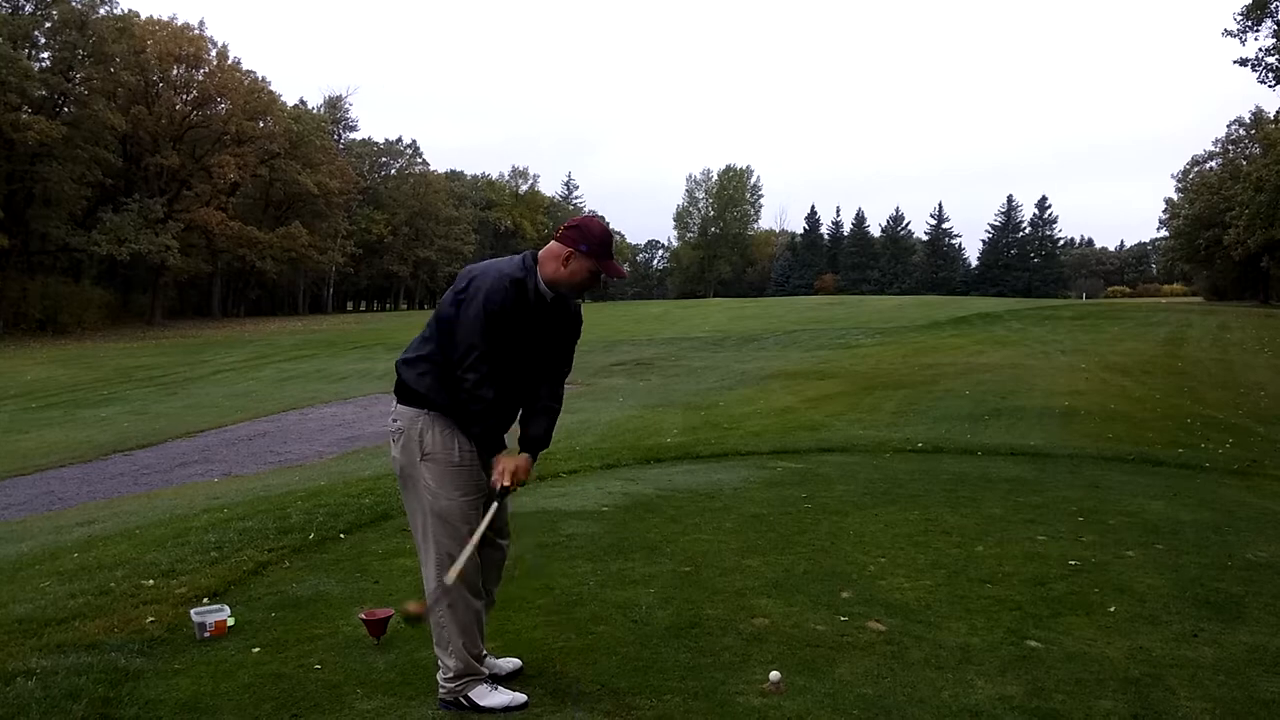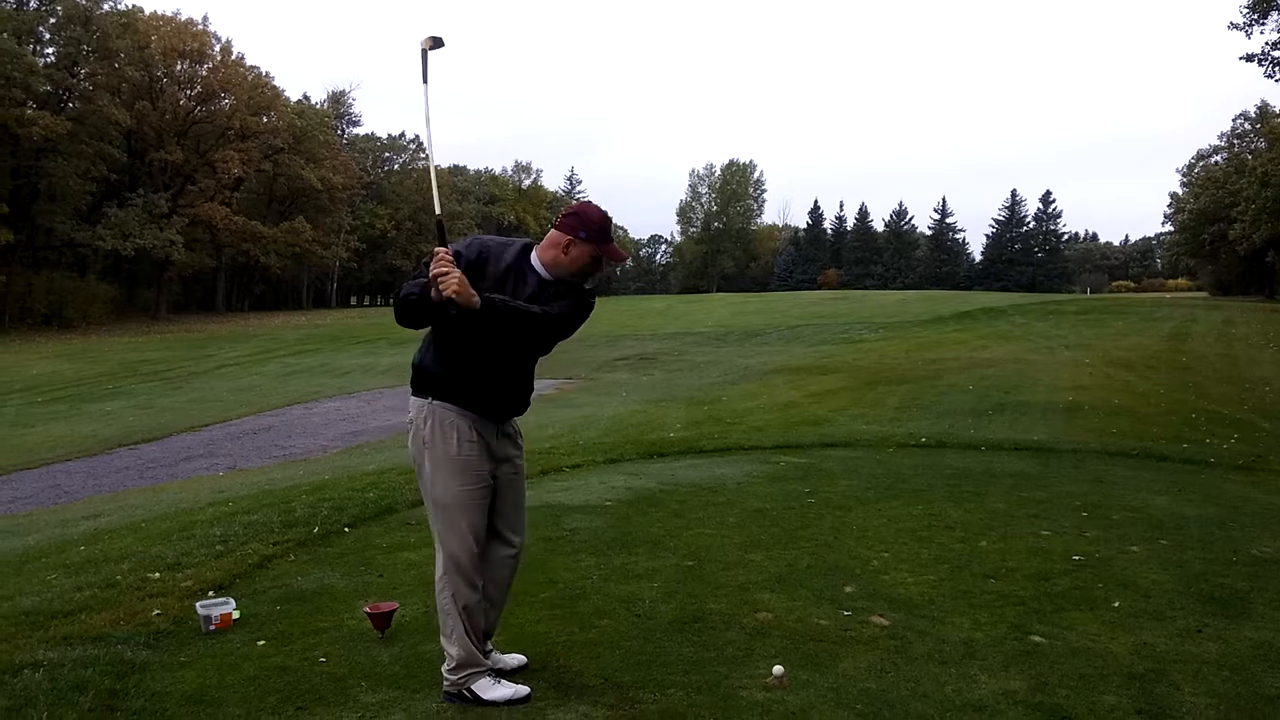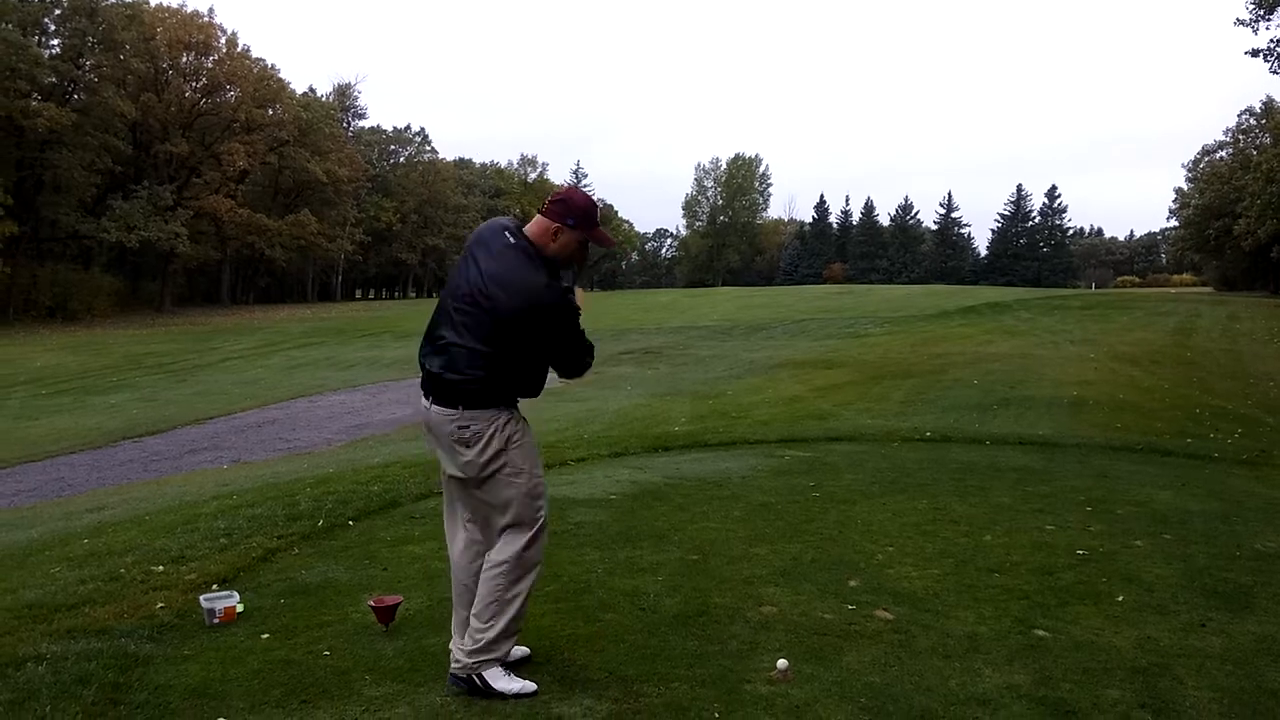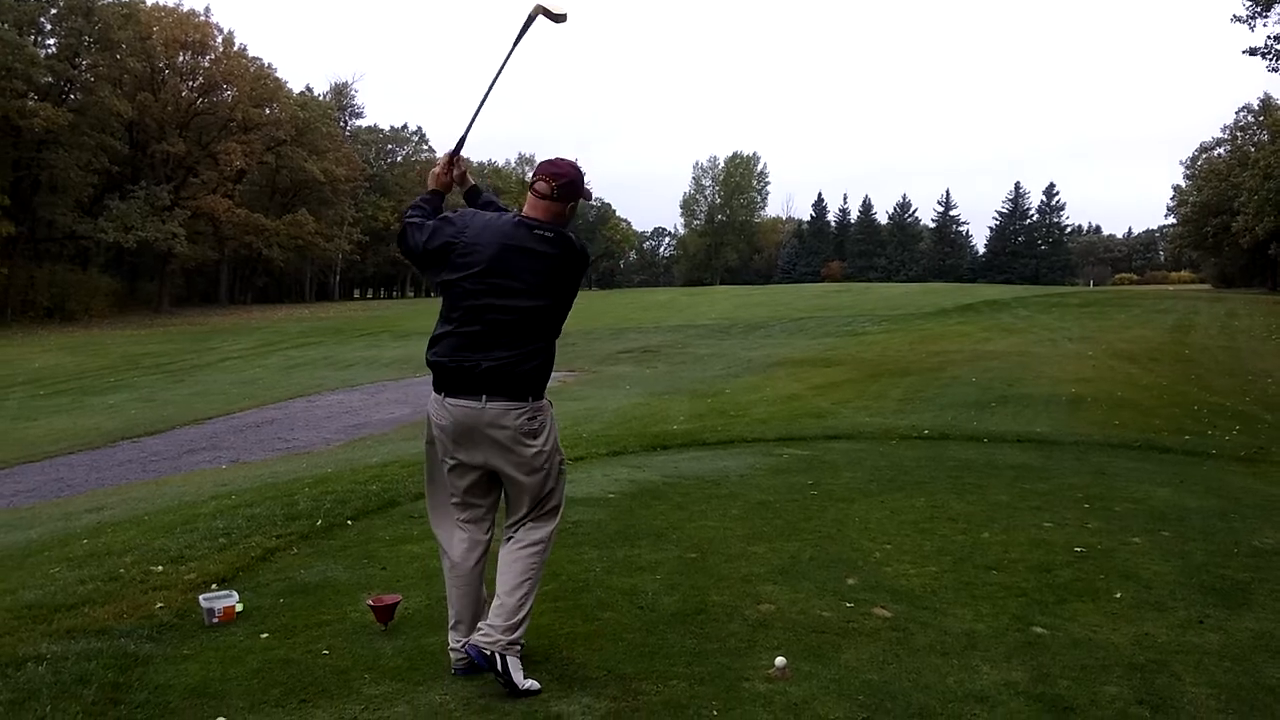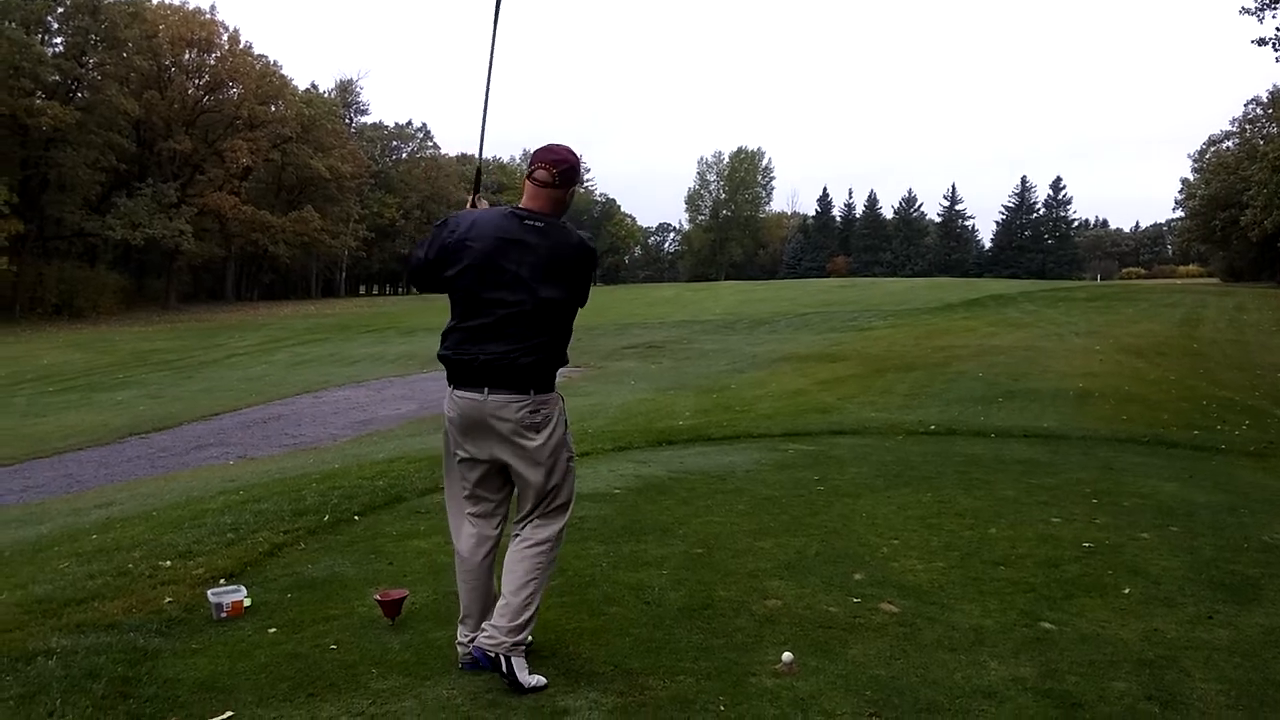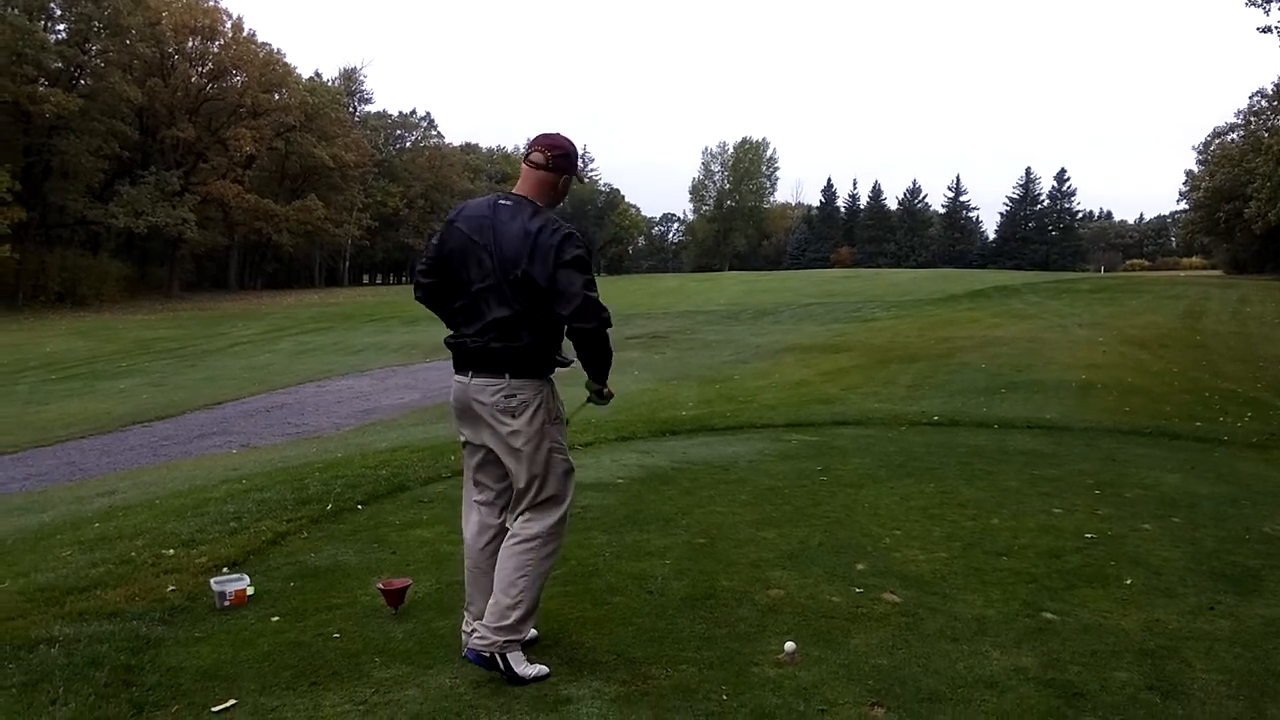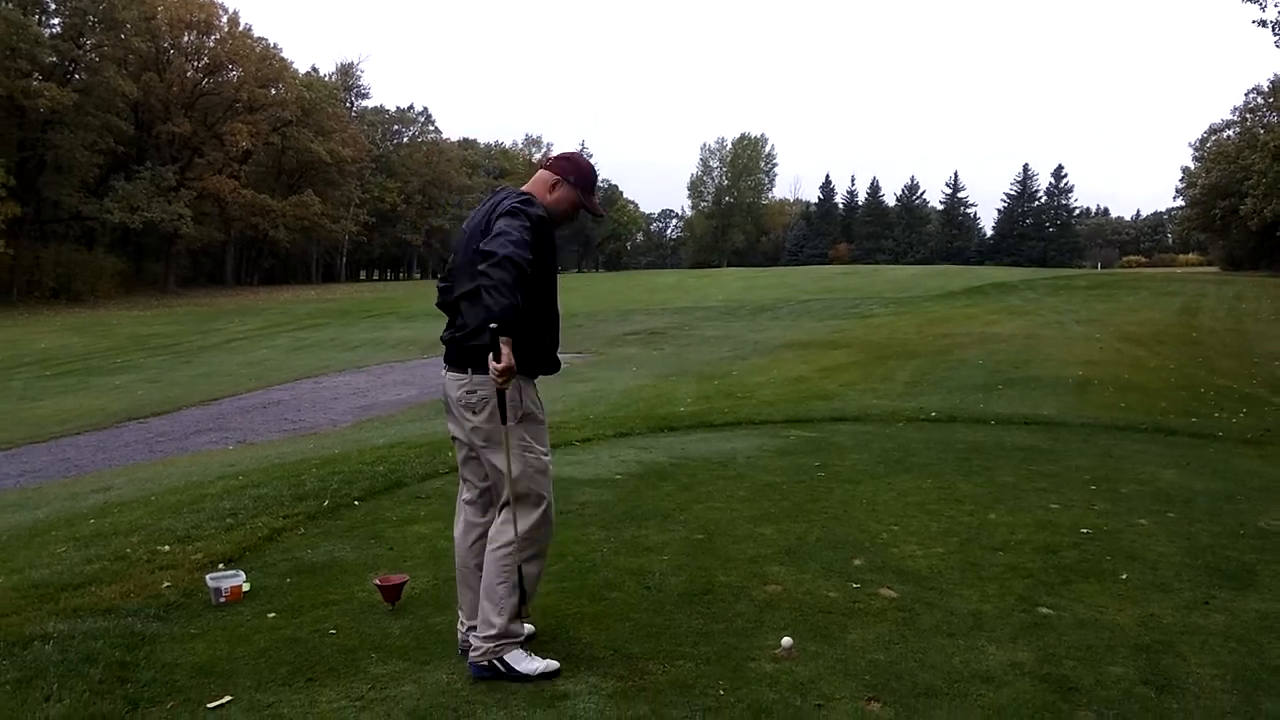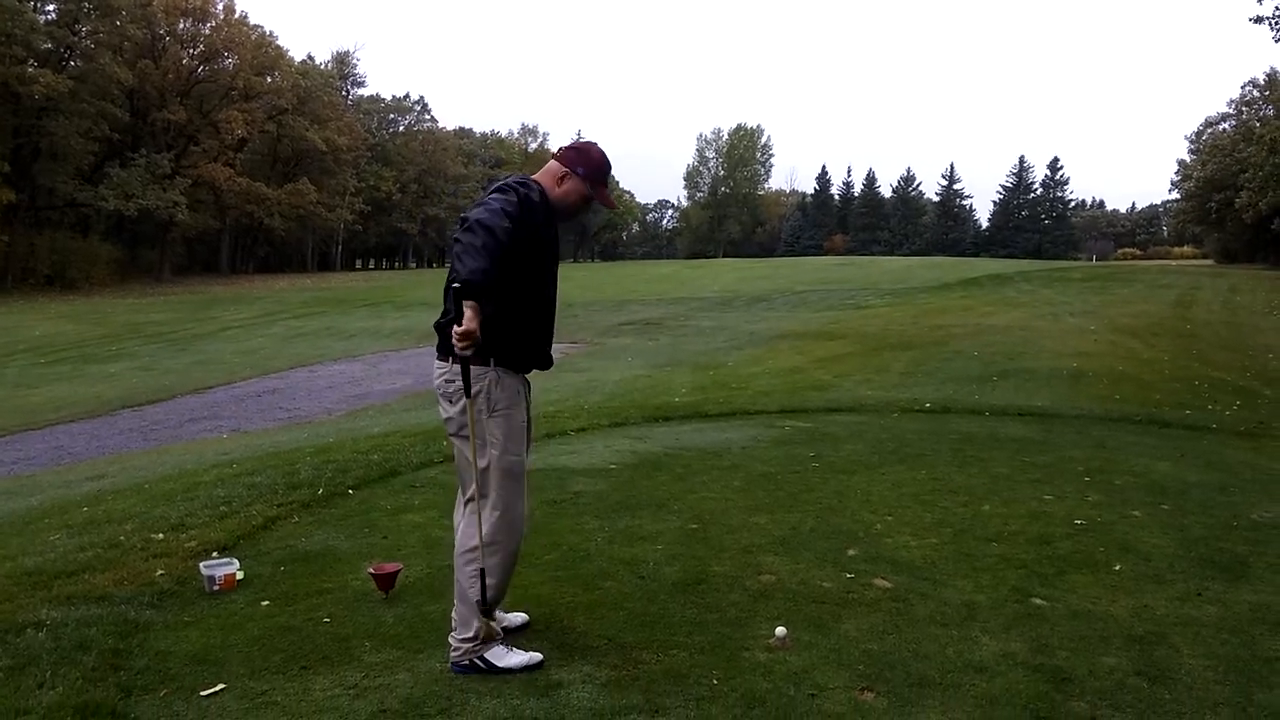
dt=0.4s
person 1, frame 1
left shoulder: (565, 312)
right shoulder: (499, 284)
left elbow: (546, 387)
right elbow: (471, 373)
left wrist: (528, 451)
right wrist: (498, 449)
left hip: (474, 427)
right hip: (430, 420)
left knee: (489, 545)
right knee: (453, 553)
left ankle: (470, 655)
right ankle: (459, 681)
person 1, frame 2
left shoulder: (574, 298)
right shoulder: (482, 255)
left elbow: (531, 324)
right elbow: (407, 309)
left wrist: (475, 302)
right wrist: (435, 292)
left hip: (499, 421)
right hip: (445, 414)
left knee: (505, 543)
right knee: (461, 547)
left ankle: (476, 648)
right ankle: (464, 674)
person 1, frame 3
left shoulder: (493, 233)
right shoulder: (544, 297)
right elbow: (575, 361)
left wrist: (567, 308)
right wrist: (572, 319)
left hip: (449, 405)
right hip: (483, 415)
left knee: (473, 527)
right knee: (519, 528)
left ankle: (475, 642)
right ankle: (476, 661)
person 1, frame 4
left shoulder: (467, 229)
right shoulder: (571, 257)
left elbow: (411, 239)
left wrist: (435, 192)
right wrist: (471, 190)
left hip: (451, 402)
right hip: (517, 410)
left knee: (462, 525)
right knee: (531, 523)
left ankle: (465, 644)
right ankle: (498, 639)
person 1, frame 5
left shoulder: (466, 229)
right shoulder: (578, 253)
left elbow: (419, 272)
left hip: (465, 396)
right hip: (529, 403)
left knee: (475, 520)
right knee: (541, 522)
left ankle: (473, 639)
right ankle: (502, 639)
person 1, frame 6
left shoulder: (463, 217)
right shoulder: (557, 237)
left elbow: (426, 285)
right elbow: (585, 316)
right wrist: (597, 377)
left hip: (467, 381)
right hip: (520, 388)
left knee: (485, 506)
right knee: (539, 512)
left ankle: (480, 626)
right ankle: (495, 639)
person 1, frame 7
left shoulder: (489, 212)
right shoulder: (523, 212)
left elbow: (449, 291)
right elbow: (501, 265)
right wrist: (504, 339)
left hip: (465, 373)
right hip: (497, 378)
left knee: (478, 503)
right knee: (525, 504)
left ankle: (477, 627)
right ankle: (493, 644)
person 1, frame 8
left shoulder: (526, 208)
right shoulder: (521, 196)
right elbow: (477, 233)
right wrist: (471, 302)
left hip: (490, 367)
right hip: (485, 372)
left knee: (483, 498)
right knee: (497, 506)
left ankle: (475, 612)
right ankle: (472, 644)
